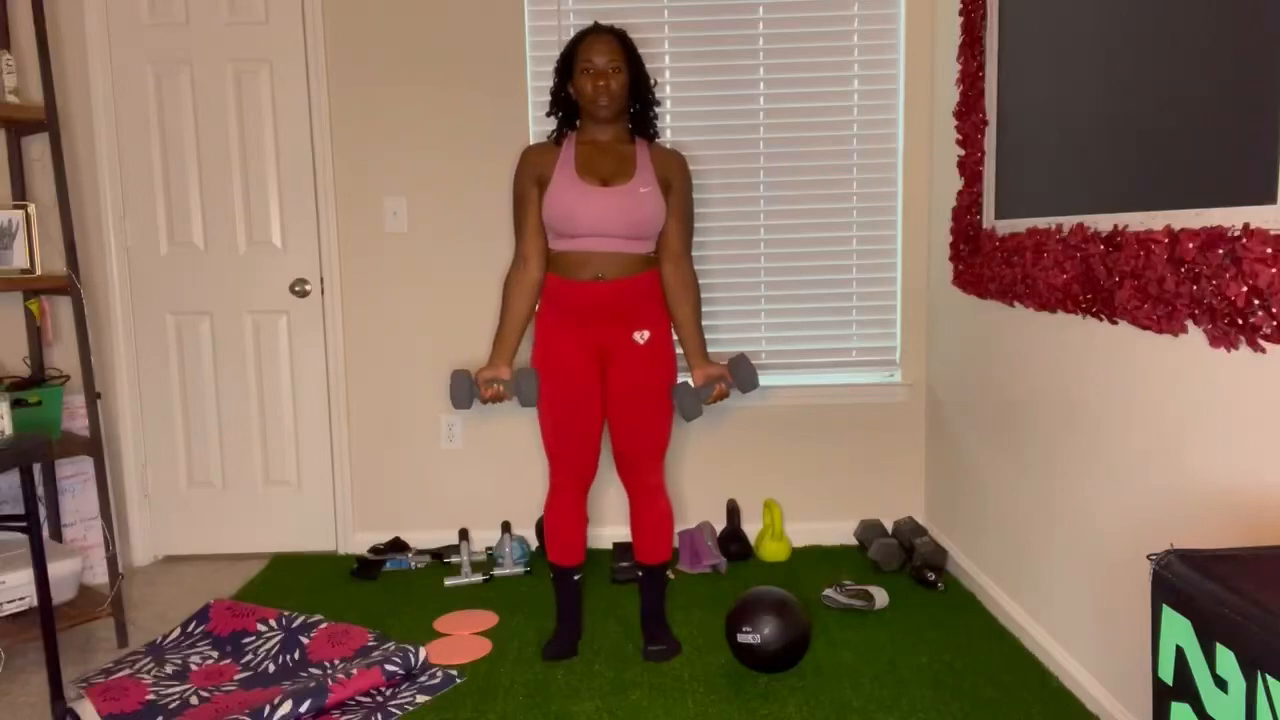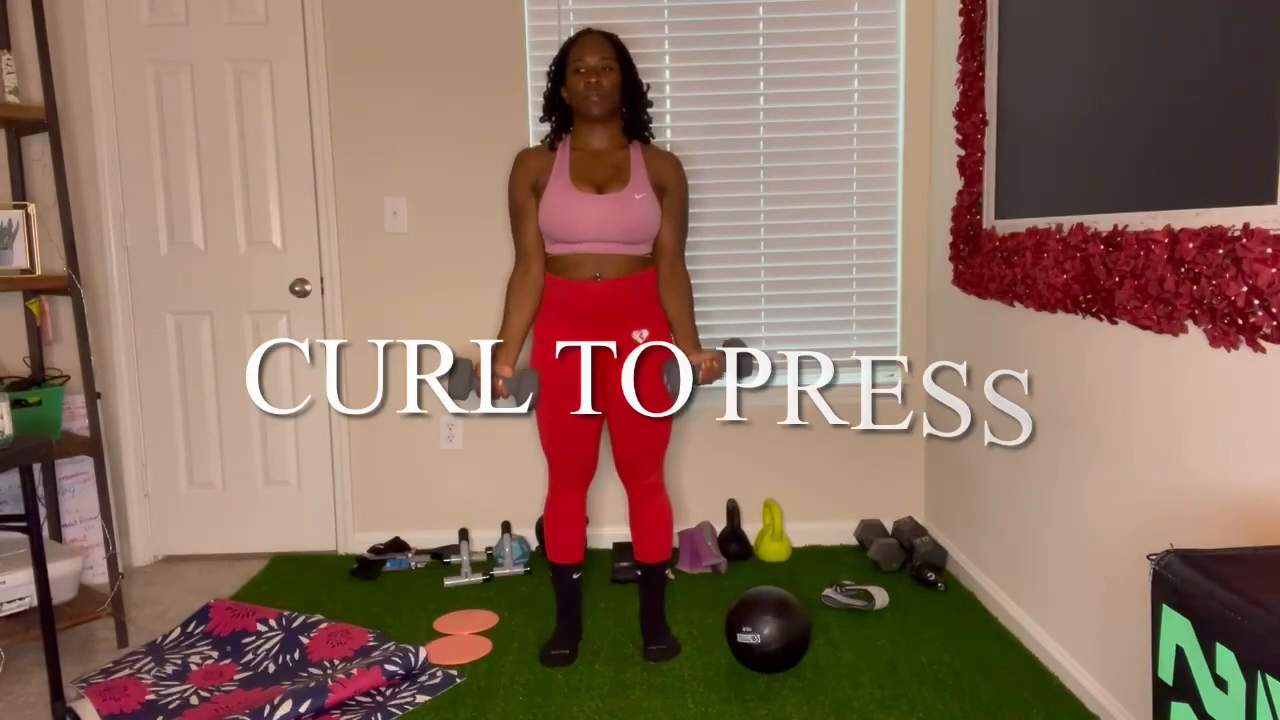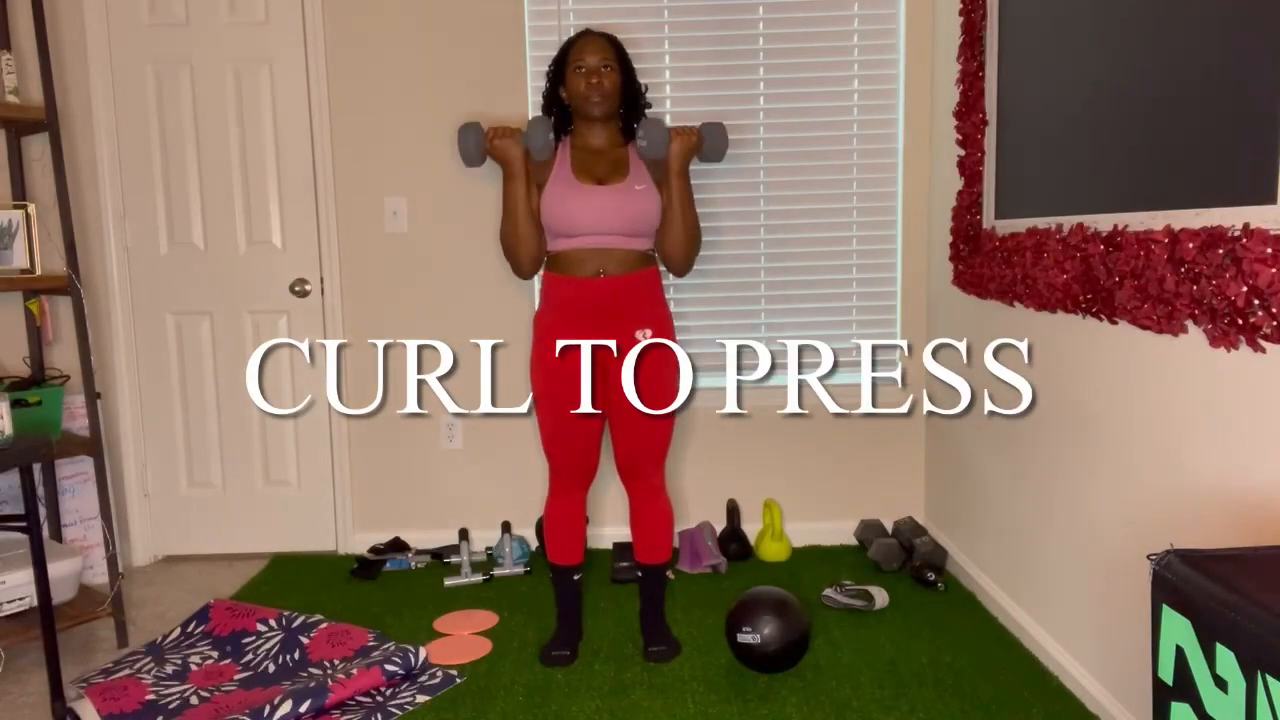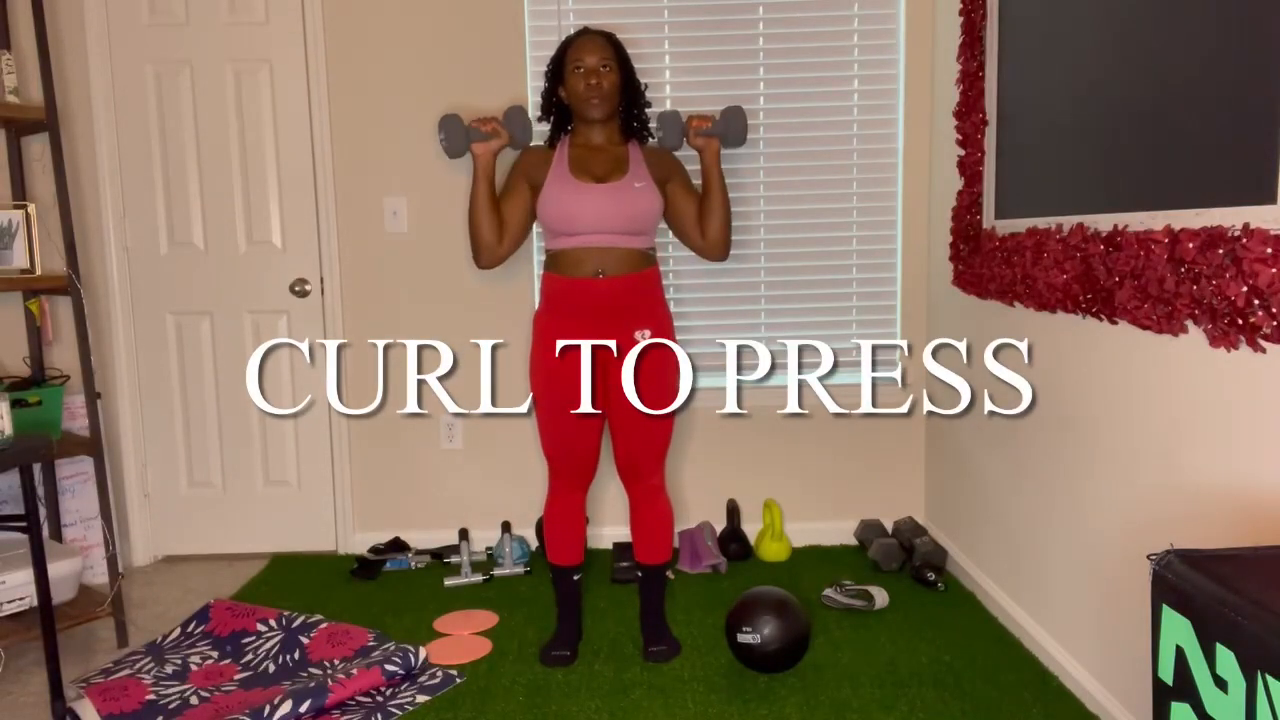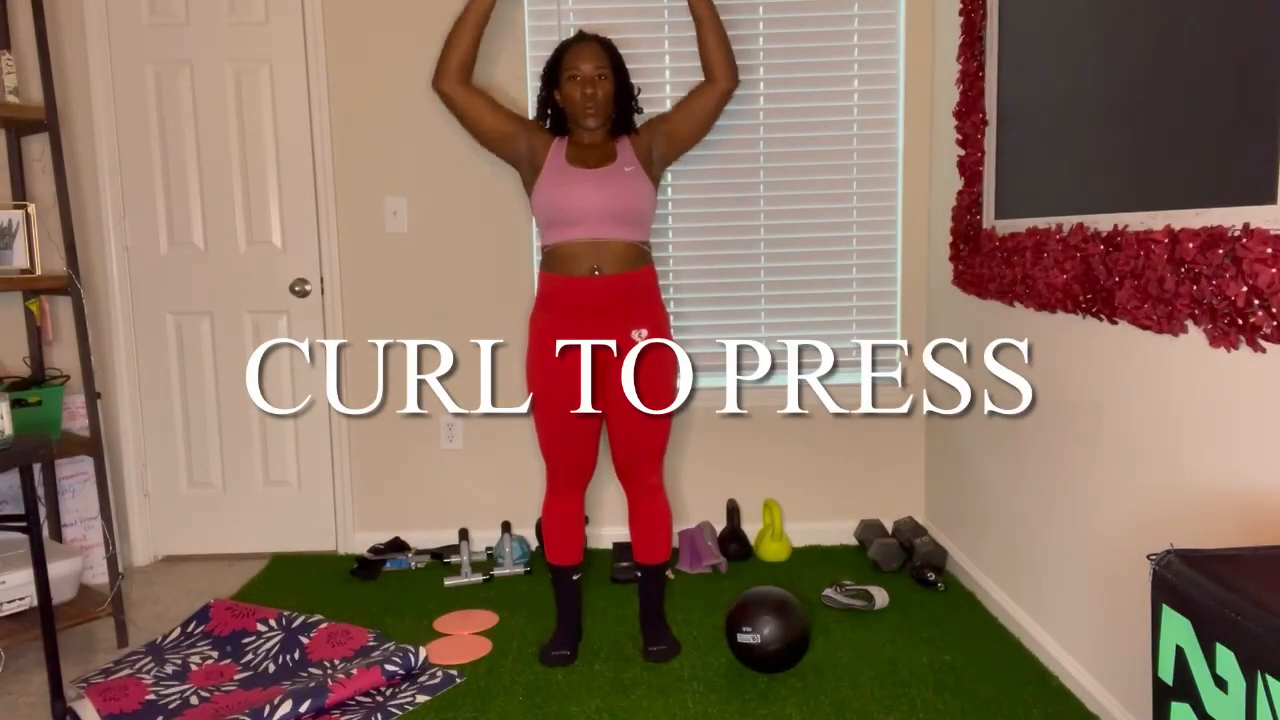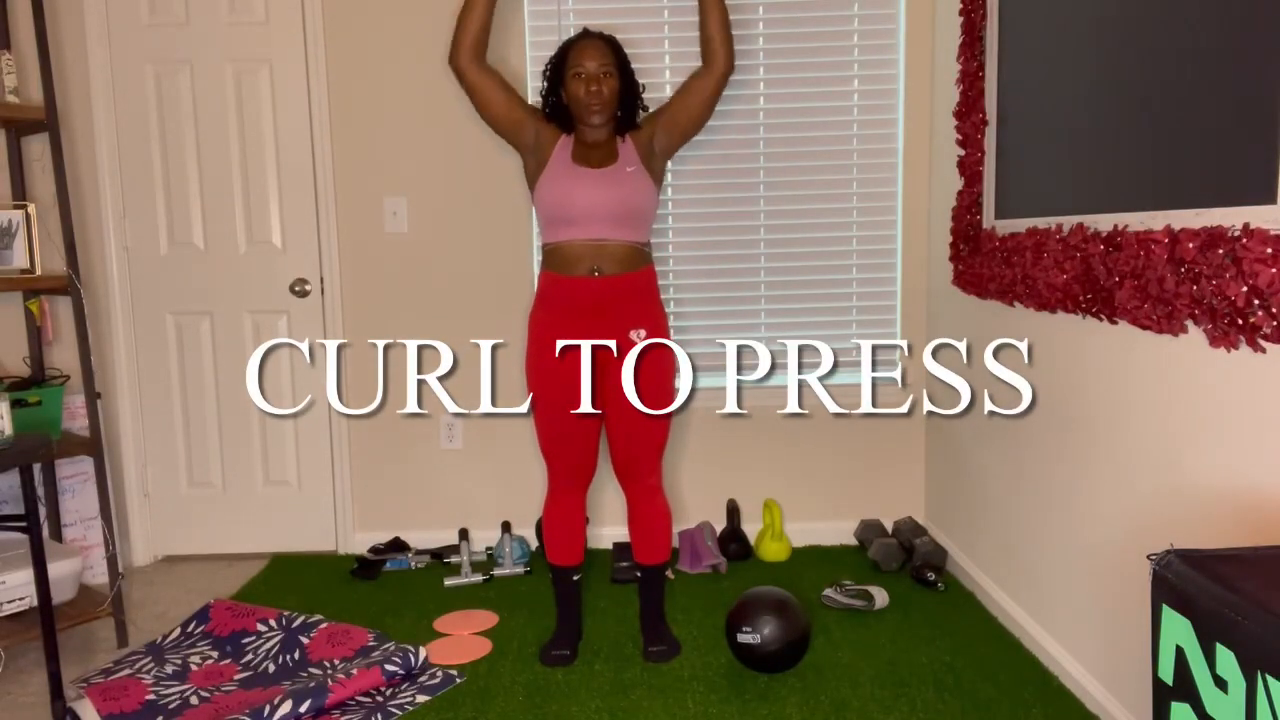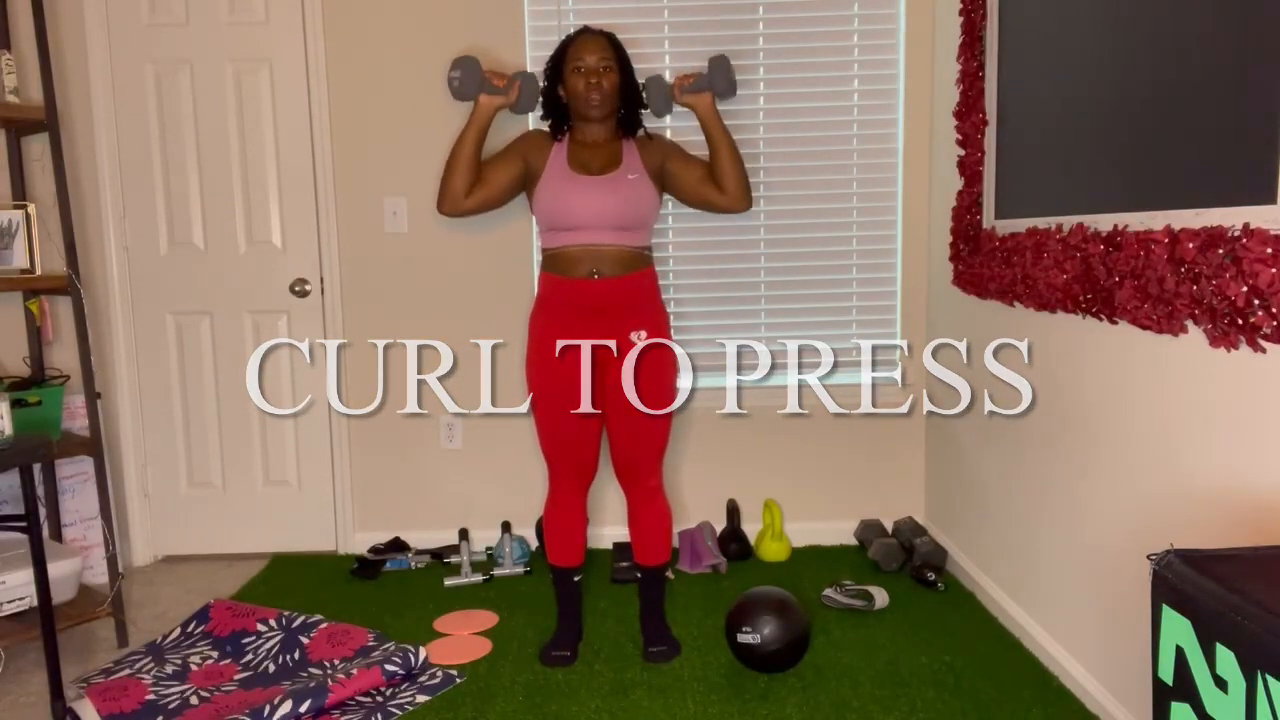
dt=0.7s
person 1, frame 1
left shoulder: (666, 165)
right shoulder: (540, 162)
left elbow: (677, 264)
right elbow: (527, 264)
left wrist: (699, 356)
right wrist: (501, 356)
left hip: (641, 328)
right hip: (564, 328)
left knee: (644, 476)
right knee: (568, 477)
left ankle: (654, 616)
right ankle: (567, 618)
person 1, frame 2
left shoulder: (660, 168)
right shoulder: (534, 167)
left elbow: (670, 267)
right elbow: (529, 269)
left wrist: (692, 345)
right wrist: (506, 353)
left hip: (640, 329)
right hip: (562, 332)
left knee: (644, 475)
right knee: (566, 478)
left ankle: (653, 615)
right ankle: (567, 620)
person 1, frame 3
left shoulder: (653, 162)
right shoulder: (540, 162)
left elbow: (680, 259)
right elbow: (523, 262)
left wrist: (678, 169)
right wrist: (512, 171)
left hip: (642, 327)
right hip: (564, 330)
left knee: (646, 477)
right knee: (568, 479)
left ankle: (653, 615)
right ankle: (568, 620)
person 1, frame 4
left shoulder: (657, 161)
right shoulder: (536, 163)
left elbow: (713, 244)
right elbow: (488, 250)
left wrist: (710, 157)
right wrist: (483, 163)
left hip: (641, 326)
right hip: (563, 330)
left knee: (645, 477)
right knee: (567, 479)
left ankle: (654, 616)
right ankle: (567, 619)
person 1, frame 5
left shoulder: (648, 148)
right shoulder: (533, 150)
left elbow: (723, 82)
right elbow: (450, 84)
left hip: (638, 323)
right hip: (560, 326)
left knee: (644, 477)
right knee: (565, 480)
left ankle: (653, 615)
right ankle: (567, 619)
person 1, frame 6
left shoulder: (650, 143)
right shoulder: (539, 143)
left elbow: (718, 67)
right elbow: (465, 63)
left hip: (637, 320)
right hip: (559, 323)
left knee: (642, 476)
right knee: (566, 479)
left ankle: (654, 616)
right ankle: (567, 619)
person 1, frame 7
left shoulder: (652, 153)
right shoulder: (536, 151)
left elbow: (735, 197)
right elbow: (454, 199)
left wrist: (707, 113)
right wrist: (483, 112)
left hip: (637, 323)
right hip: (560, 325)
left knee: (643, 477)
right knee: (567, 479)
left ankle: (653, 616)
right ankle: (568, 620)
